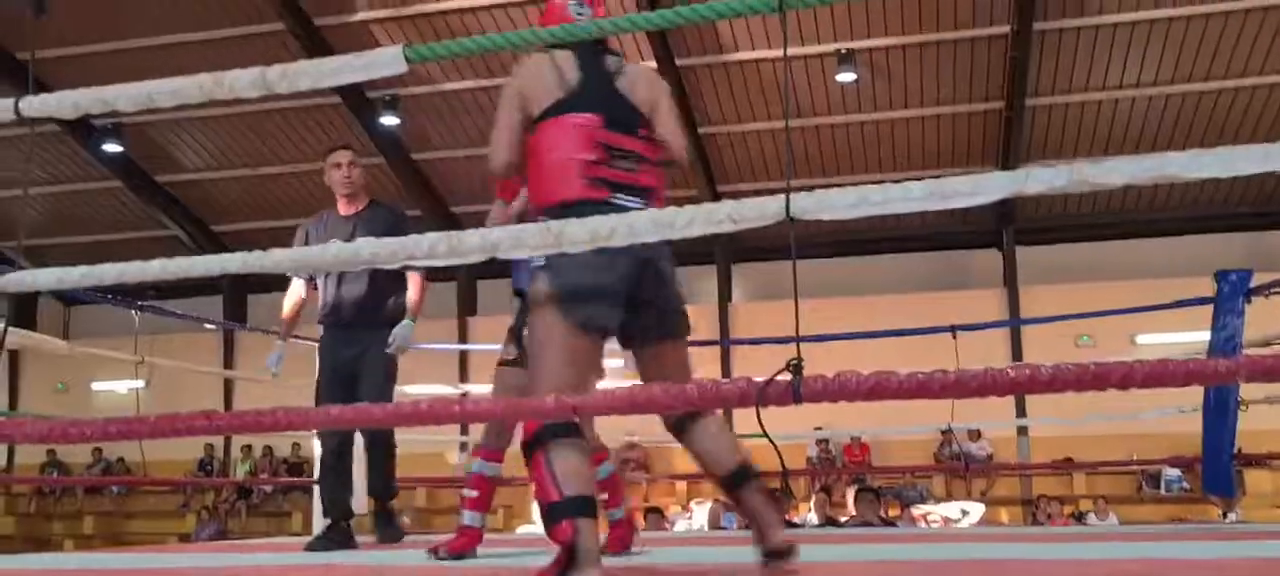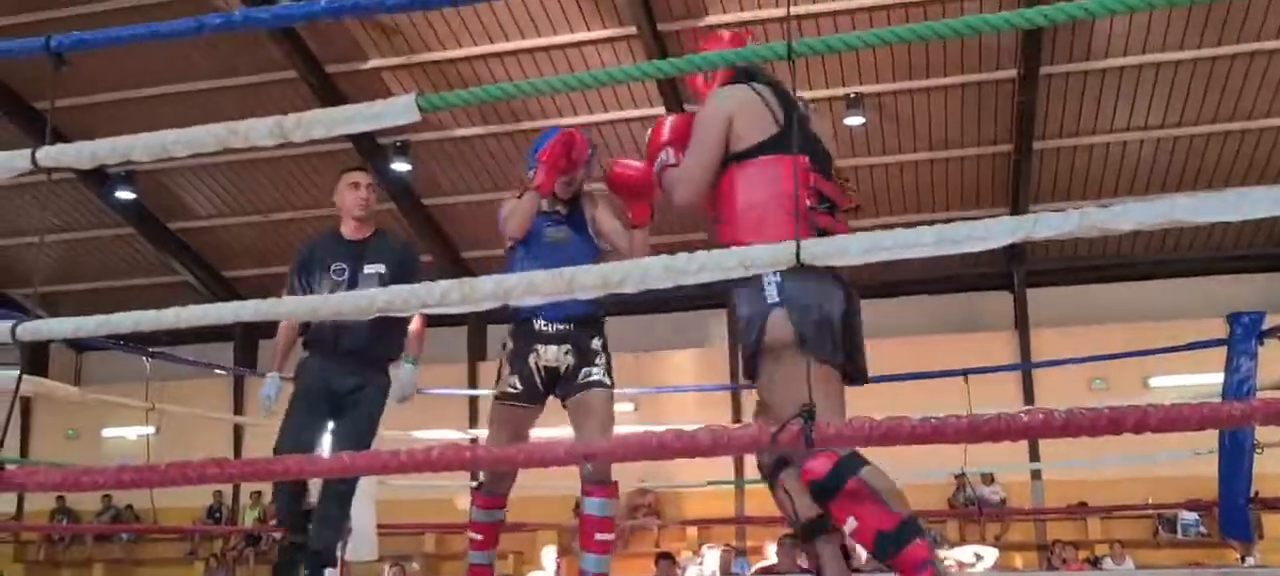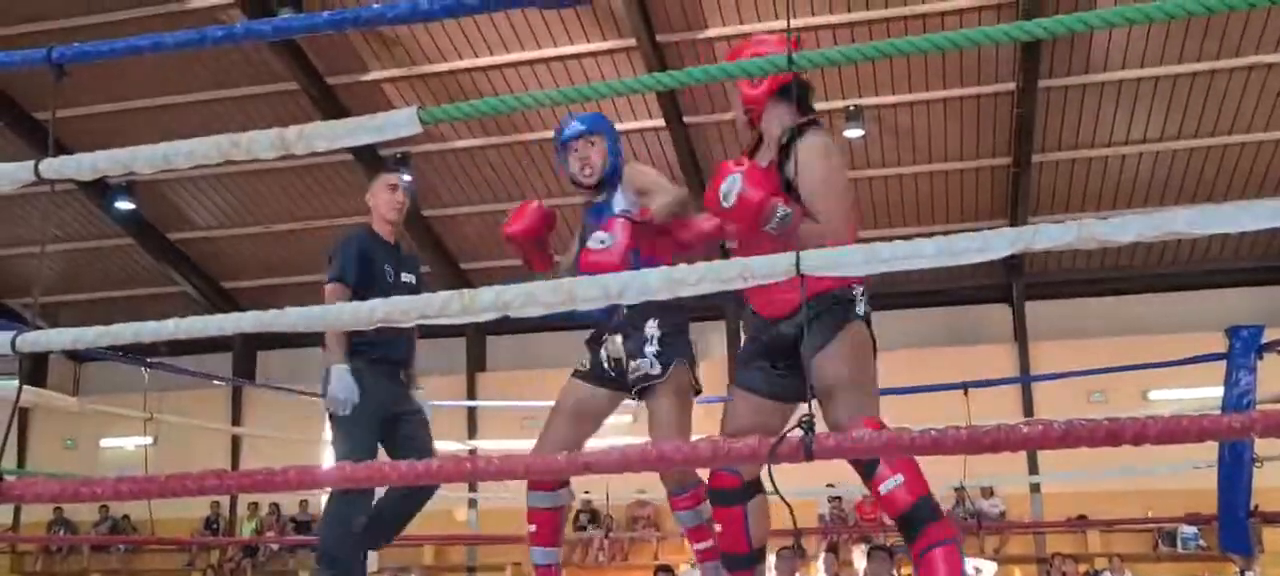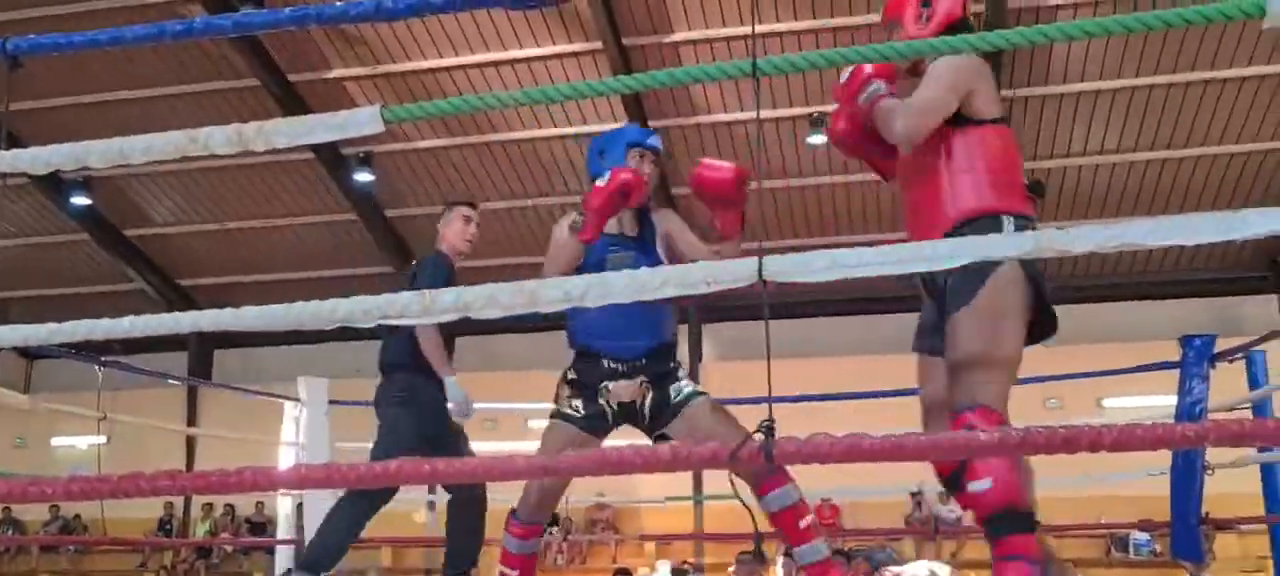
dt=0.5s
person 1, frame 1
left shoulder: (535, 69)
right shoulder: (638, 78)
left elbow: (500, 163)
right elbow: (675, 153)
right hip: (643, 238)
left knee: (551, 412)
right knee: (683, 402)
right ankle: (770, 527)
person 1, frame 2
left shoulder: (728, 97)
right shoulder: (784, 111)
left elbow: (686, 194)
left wrist: (664, 157)
left hip: (781, 281)
right hip: (819, 283)
left knee: (817, 451)
right knee: (780, 444)
person 1, frame 3
left shoulder: (812, 144)
right shoulder: (759, 154)
left elbow: (837, 242)
right elbow: (742, 228)
left wrist: (768, 211)
left hip: (828, 311)
right hip: (771, 327)
left knee: (855, 432)
right knee: (731, 468)
person 1, frame 4
left shoulder: (958, 65)
right shoulder: (939, 96)
left elbow: (902, 127)
right elbow: (904, 164)
left wrist: (870, 87)
right wrist: (856, 129)
right hip: (953, 271)
left knee: (974, 418)
right knee: (947, 440)
person 2, frame 1
right shoulder: (529, 202)
right elbow: (495, 233)
right wrist: (509, 190)
right hip: (531, 318)
left knee: (575, 427)
right knee: (496, 428)
left ankle: (620, 524)
right ankle: (469, 533)
person 2, frame 2
left shoulder: (593, 207)
right shoulder: (517, 206)
left elbow: (636, 255)
right elbow: (512, 231)
left wrist: (639, 203)
right wrist: (544, 182)
left hip: (584, 342)
right hip: (529, 341)
left knee: (597, 464)
right knee: (497, 469)
person 2, frame 3
left shoulder: (634, 177)
right shoulder: (591, 216)
left elbow: (673, 200)
left wrist: (634, 228)
right wrist: (533, 248)
left hip: (654, 324)
right hip: (610, 335)
left knee: (672, 463)
right knee: (545, 459)
person 2, frame 4
left shoulder: (659, 221)
right shoulder: (573, 226)
right elbow: (554, 277)
left wrist: (729, 214)
right wrist: (593, 219)
left hip: (657, 376)
right hip: (590, 379)
left knee: (761, 461)
right knee: (537, 502)
person 3, frame 1
left shoulder: (390, 220)
right shoulder: (312, 229)
left elbow: (415, 275)
right elbow: (299, 288)
left wrist: (409, 321)
right wrist: (281, 340)
left hip: (377, 338)
right hip: (334, 340)
right knee: (332, 435)
left ankle: (383, 505)
right ankle: (338, 524)
person 3, frame 2
left shoulder: (398, 253)
right shoulder: (314, 252)
left elbow: (415, 314)
right elbow: (292, 316)
left wrist: (410, 366)
right wrist: (274, 372)
left hip: (370, 374)
right hip: (320, 367)
right knee: (291, 452)
right ankle: (293, 539)
person 3, frame 3
left shoulder: (408, 262)
right shoulder: (356, 245)
right elbow: (333, 305)
left wrist: (410, 384)
right wrist: (338, 368)
left hip: (393, 380)
right hip: (360, 375)
person 3, frame 4
left shoulder: (442, 273)
right shoulder: (435, 265)
right elbow: (423, 319)
right wrist: (451, 379)
left hip: (426, 395)
right hip: (410, 389)
left knee: (470, 488)
right knee: (380, 484)
